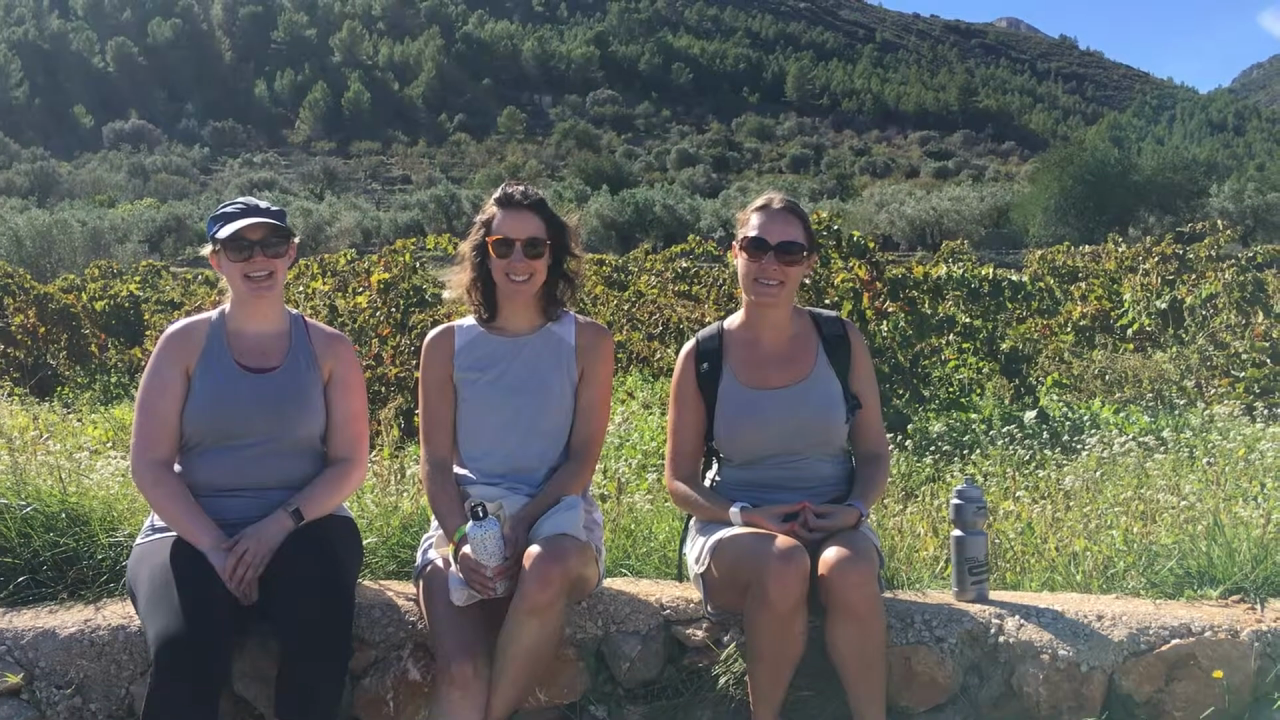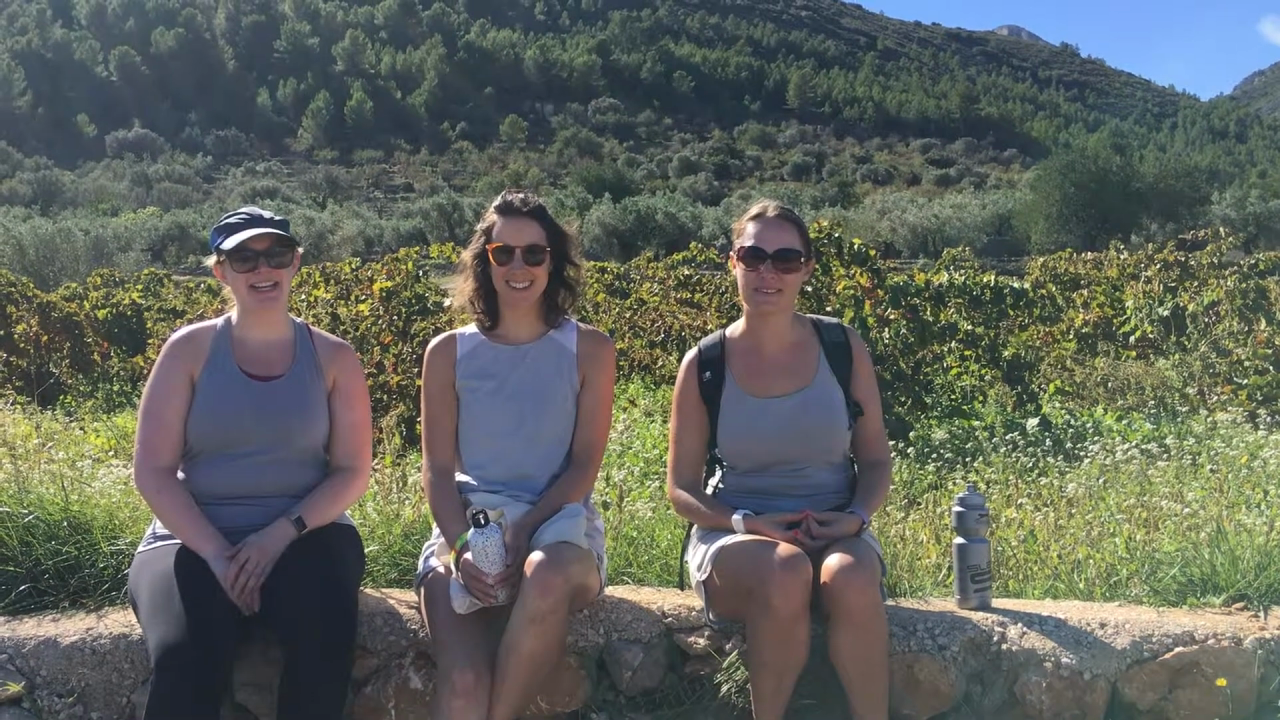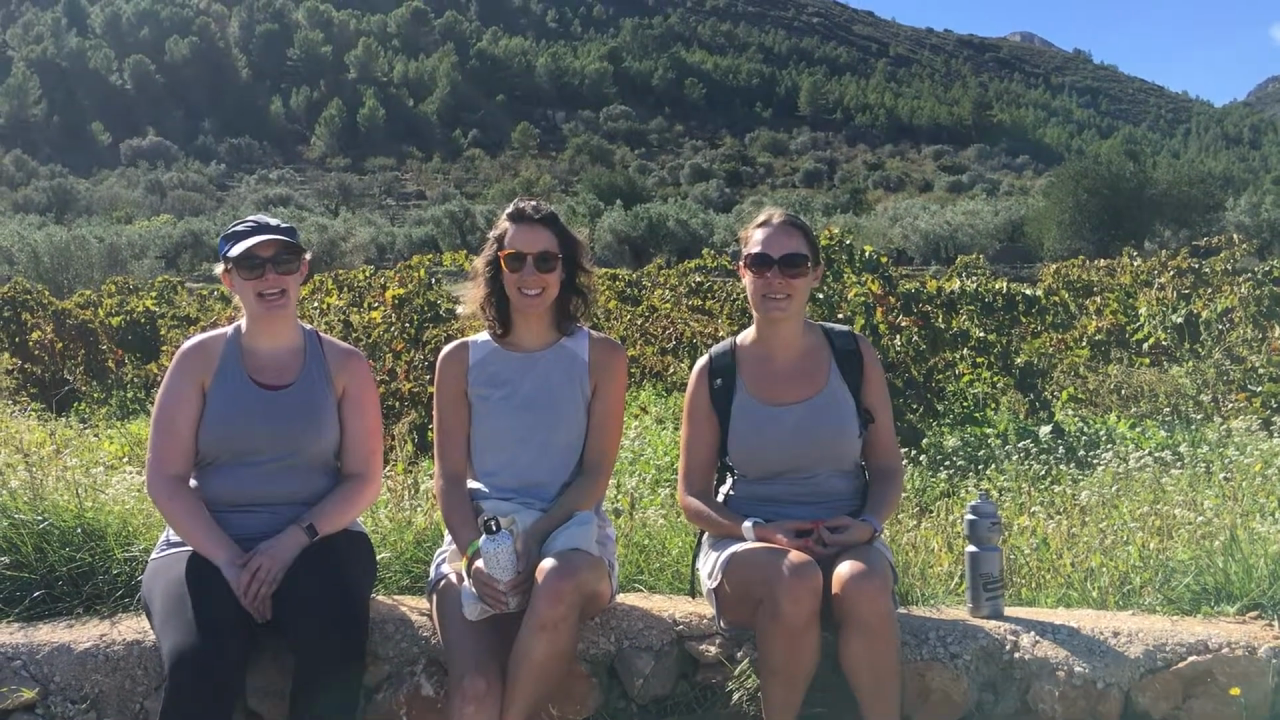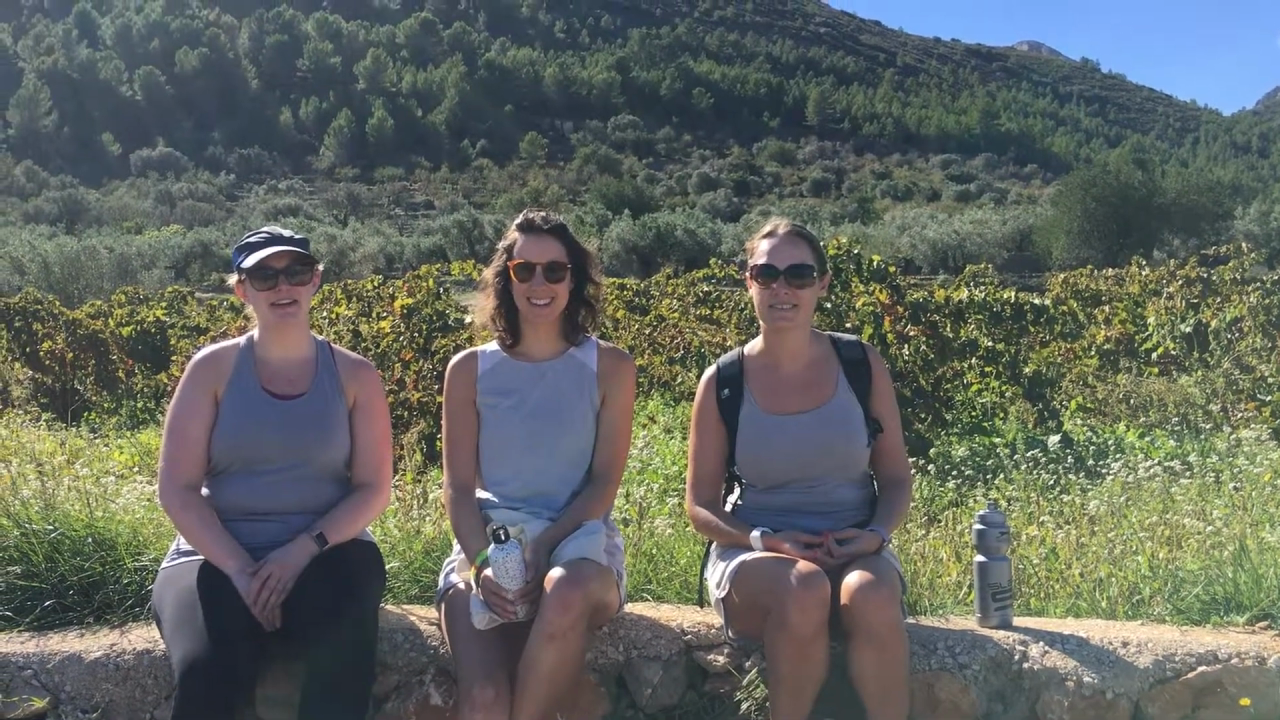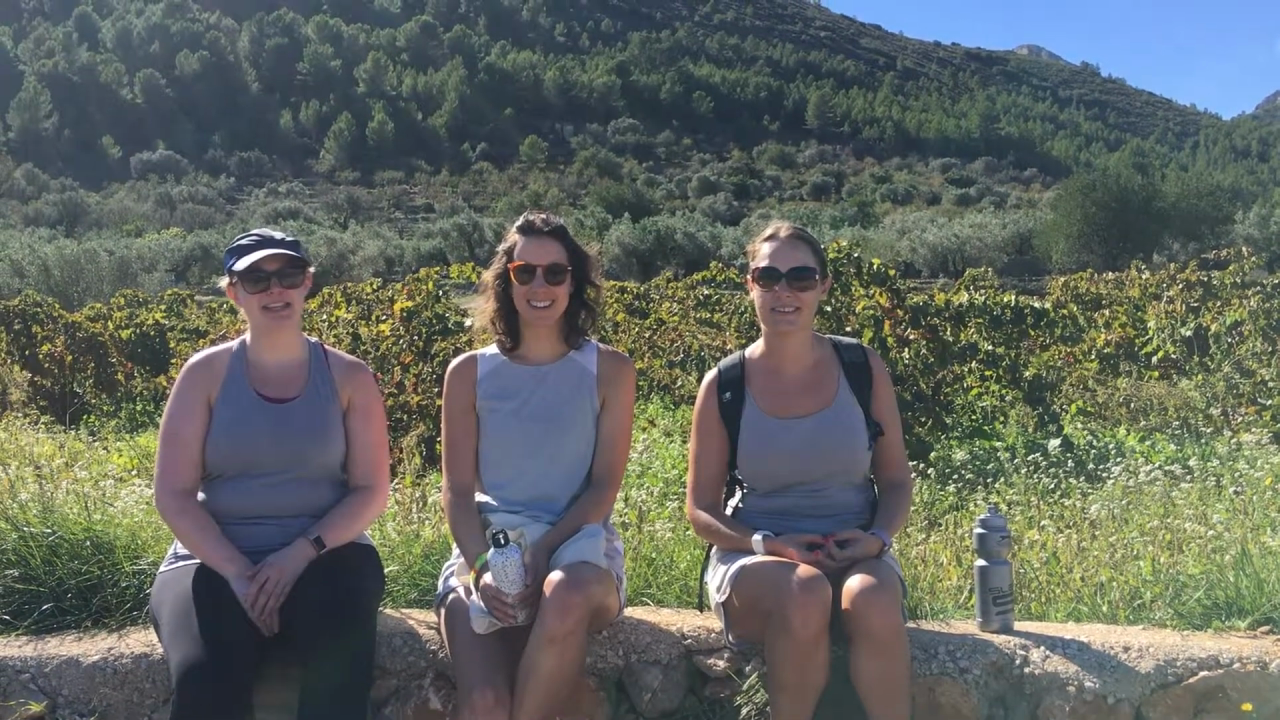
dt=1s
person 1, frame 1
left shoulder: (588, 342)
right shoulder: (446, 345)
left elbow: (583, 458)
right elbow: (436, 464)
left wrist: (522, 524)
right wrist: (461, 540)
left hip: (556, 513)
right hip: (466, 518)
left knee: (545, 570)
right knee: (461, 675)
person 1, frame 2
left shoulder: (590, 350)
right shoulder: (448, 352)
left elbow: (584, 465)
right elbow: (438, 470)
left wrist: (524, 532)
right wrist: (462, 547)
left hip: (557, 522)
right hip: (468, 526)
left knee: (547, 575)
person 1, frame 3
left shoulder: (601, 357)
right shoulder: (461, 360)
left elbow: (595, 473)
right elbow: (450, 478)
left wrist: (534, 539)
right wrist: (473, 554)
left hip: (569, 529)
right hip: (480, 533)
left knee: (558, 584)
person 1, frame 4
left shoulder: (610, 367)
right shoulder: (469, 369)
left elbow: (605, 481)
right elbow: (458, 487)
left wrist: (543, 548)
right wrist: (481, 563)
left hip: (578, 538)
right hip: (488, 543)
left knee: (567, 594)
person 1, frame 5
left shoulder: (610, 370)
right shoulder: (469, 373)
left elbow: (605, 485)
right elbow: (457, 491)
left wrist: (544, 552)
right wrist: (482, 568)
left hip: (577, 542)
right hip: (488, 546)
left knee: (566, 597)
person 2, frame 1
left shoulder: (842, 341)
right shoulder: (701, 356)
left elbow: (873, 453)
right elbow: (679, 480)
left wrist: (854, 508)
right wrist: (744, 515)
left hip: (833, 525)
right hip: (731, 530)
left knee: (849, 572)
right knee: (782, 564)
person 2, frame 2
left shoulder: (844, 348)
right shoulder: (703, 365)
left elbow: (876, 461)
right elbow: (682, 489)
left wrist: (856, 517)
right wrist: (748, 523)
left hip: (835, 533)
right hip: (734, 537)
left knee: (852, 579)
right knee: (784, 571)
person 2, frame 3
left shoulder: (855, 356)
right shoulder: (714, 373)
left elbow: (887, 468)
right elbow: (693, 497)
left wrist: (868, 524)
right wrist: (758, 531)
left hip: (846, 541)
right hip: (745, 545)
left knee: (862, 586)
right knee: (795, 579)
person 2, frame 4
left shoulder: (863, 365)
right shoulder: (722, 383)
left elbow: (896, 477)
right elbow: (701, 506)
left wrist: (876, 535)
right wrist: (765, 541)
left hip: (853, 551)
right hip: (754, 555)
left knee: (872, 596)
right knee: (803, 589)
person 2, frame 5
left shoulder: (864, 369)
right shoulder: (723, 387)
left elbow: (896, 481)
right elbow: (701, 510)
left wrist: (877, 538)
right wrist: (767, 544)
left hip: (854, 555)
right hip: (754, 558)
left knee: (872, 600)
right knee: (803, 592)
person 3, frame 1
left shoulder: (329, 348)
right shoulder: (184, 343)
left elbow: (350, 463)
right elbow: (150, 466)
left wrist: (280, 525)
right wrist: (214, 546)
left hip: (302, 528)
right hip: (191, 532)
left knee: (321, 633)
right knee: (184, 652)
person 3, frame 2
left shoulder: (333, 357)
right shoulder: (189, 349)
left elbow: (352, 471)
right elbow: (153, 472)
left wrist: (282, 532)
right wrist: (216, 554)
left hip: (305, 535)
right hip: (194, 539)
left knee: (325, 646)
right knee: (184, 662)
person 3, frame 3
left shoulder: (344, 364)
right shoulder: (200, 358)
left elbow: (363, 479)
right elbow: (165, 480)
left wrist: (294, 541)
right wrist: (228, 560)
left hip: (317, 541)
right hip: (207, 546)
left knee: (335, 654)
right knee: (197, 668)
person 3, frame 4
left shoulder: (354, 375)
right shoulder: (212, 368)
left elbow: (373, 488)
right elbow: (177, 488)
left wrist: (304, 549)
right wrist: (239, 569)
left hip: (327, 551)
right hip: (218, 555)
left knee: (342, 666)
right knee: (208, 677)
person 3, frame 5
left shoulder: (349, 376)
right shoulder: (205, 373)
left elbow: (371, 490)
right elbow: (173, 494)
left wrist: (301, 553)
right wrist: (237, 573)
left hip: (324, 554)
right hip: (215, 559)
left knee: (341, 669)
